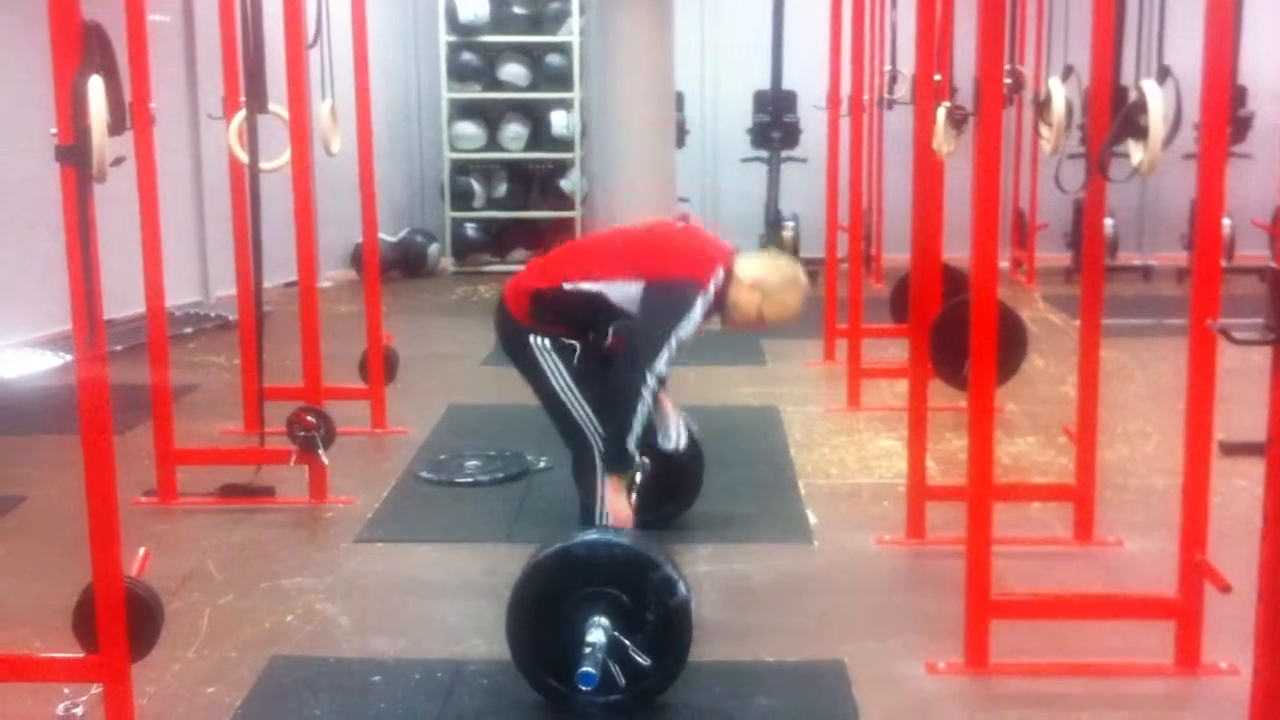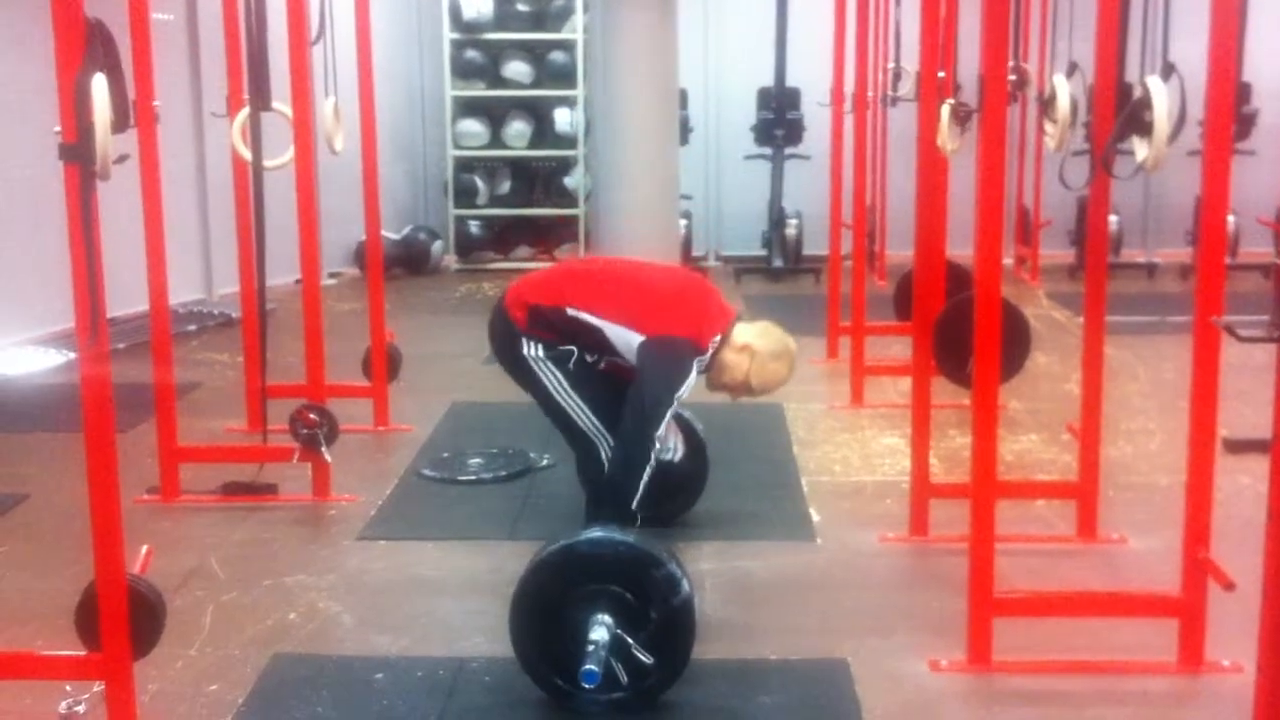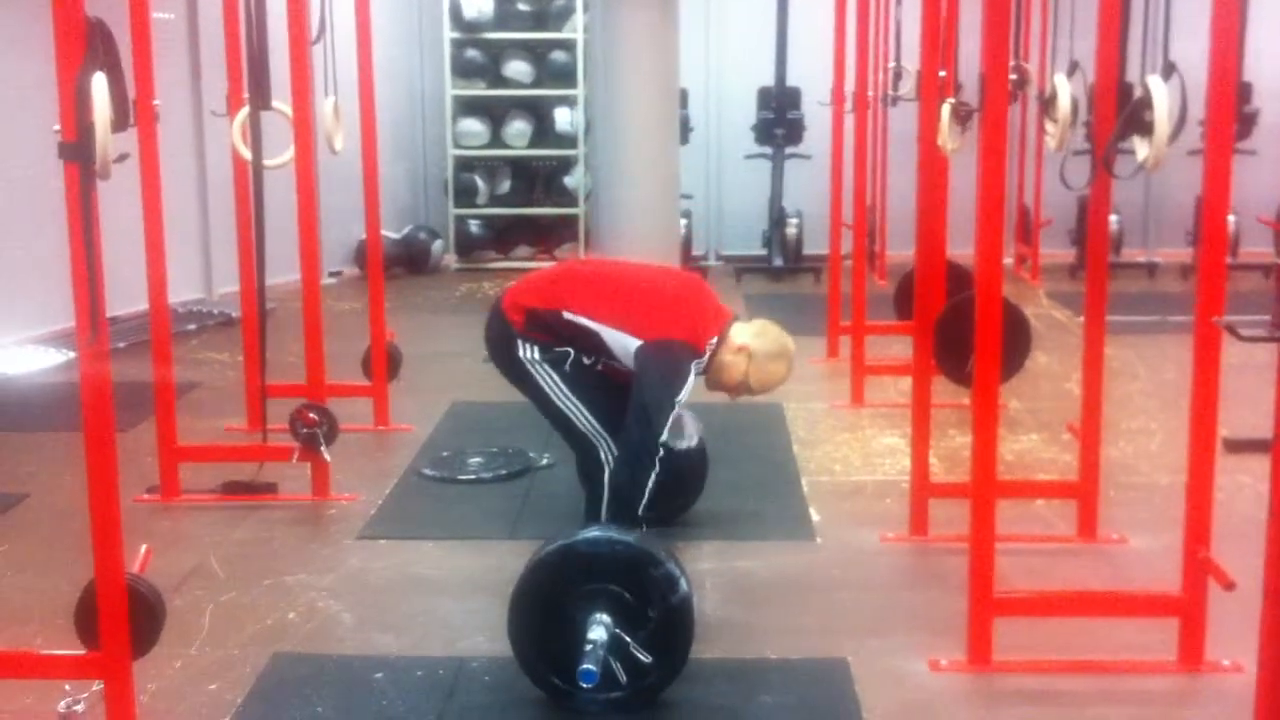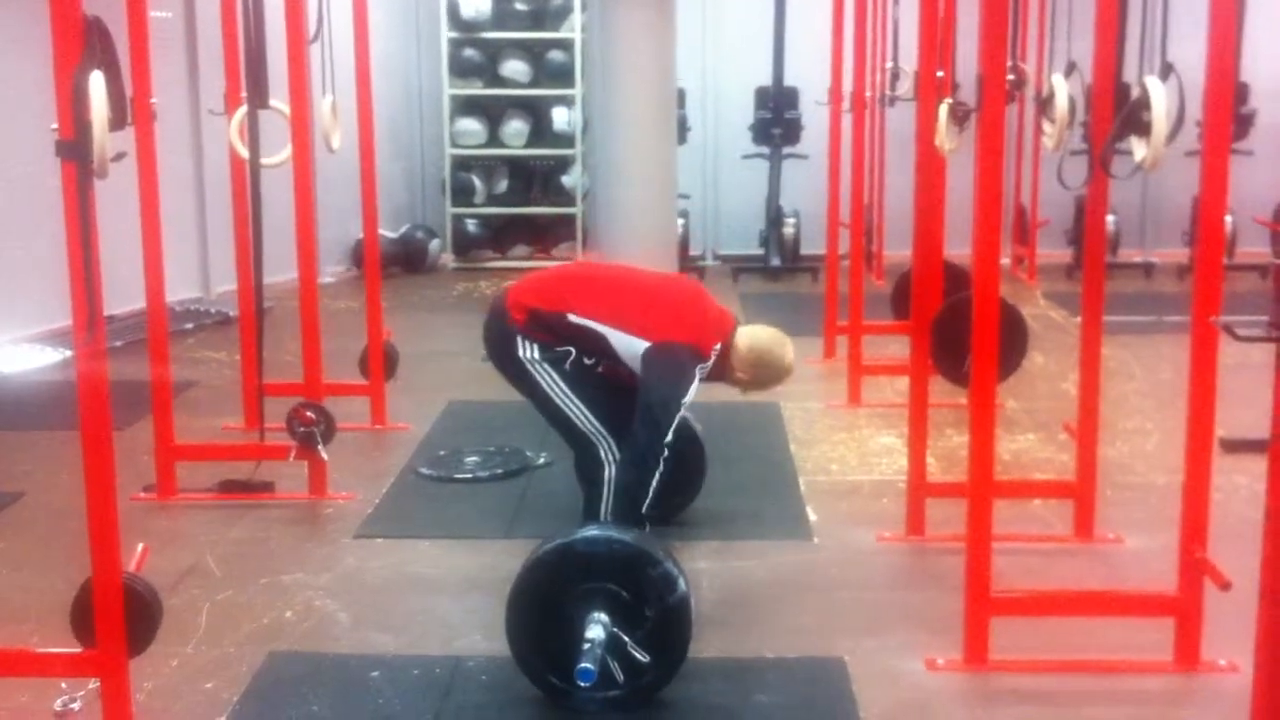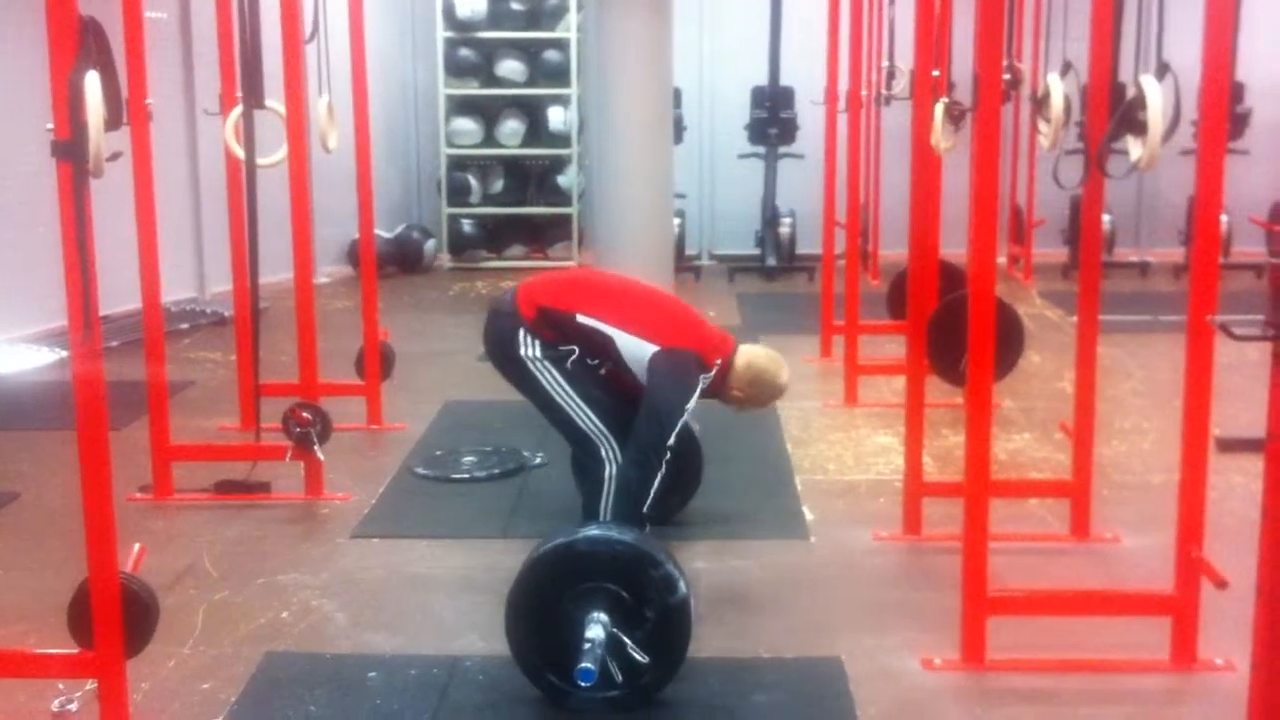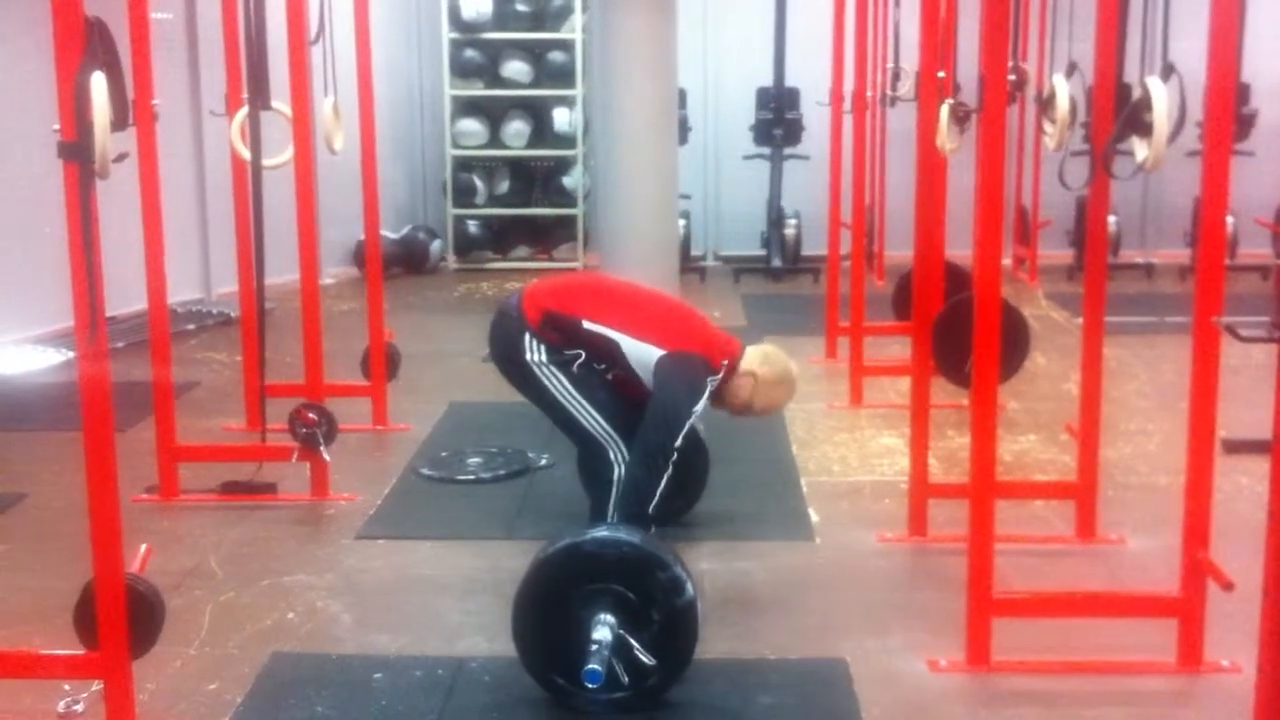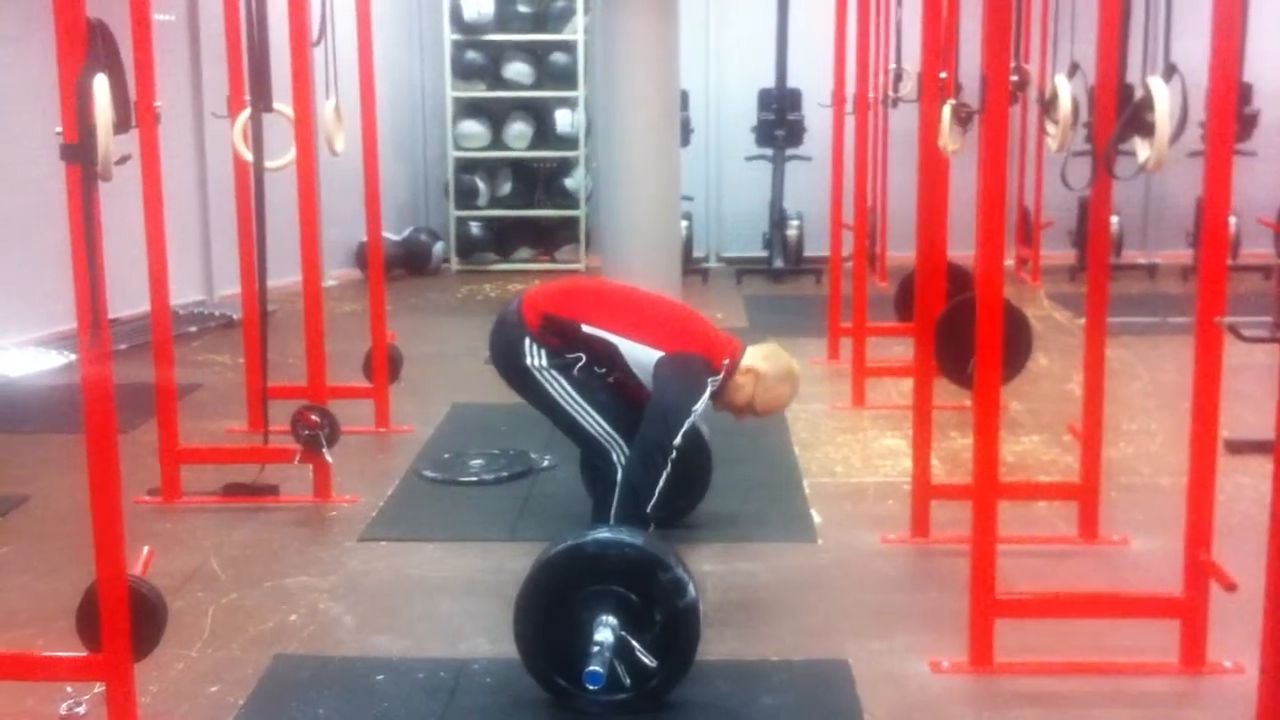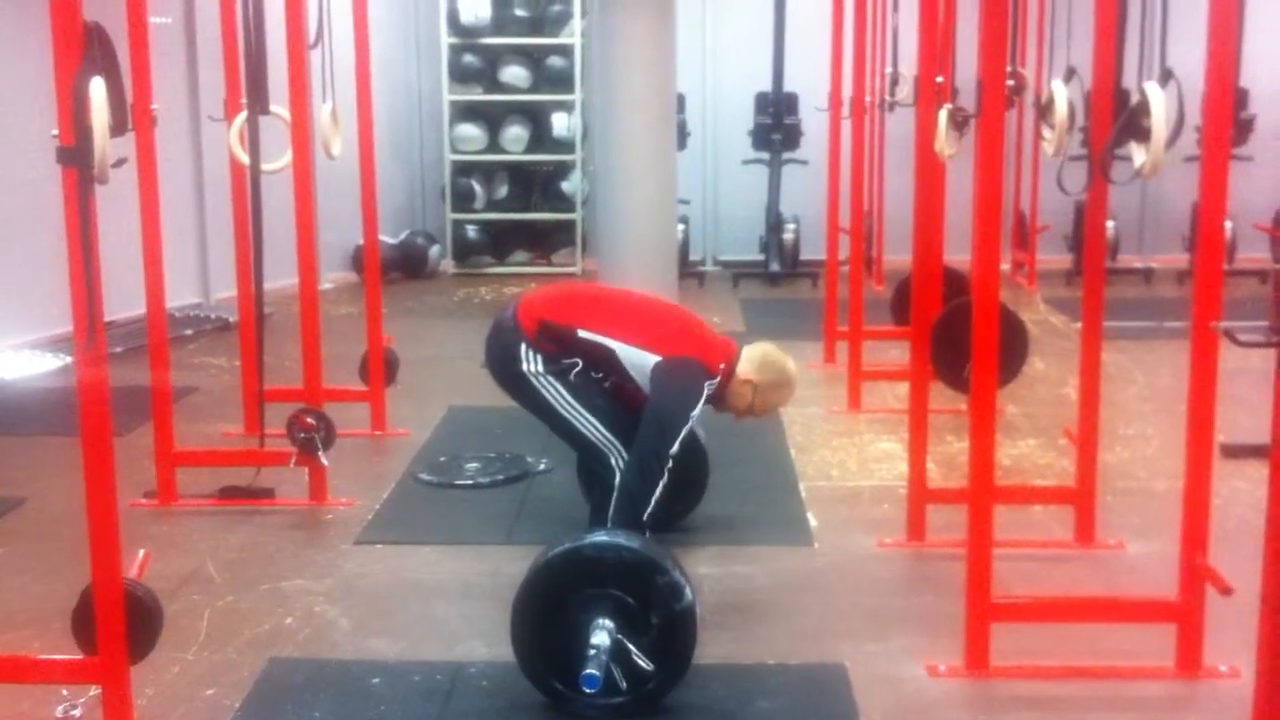
dt=0.4s
person 1, frame 1
left shoulder: (705, 258)
right shoulder: (693, 287)
right elbow: (636, 371)
left wrist: (659, 394)
right wrist: (617, 480)
left hip: (563, 312)
right hip: (534, 321)
right knee: (600, 446)
person 1, frame 2
left shoulder: (711, 312)
right shoulder: (682, 351)
right elbow: (637, 442)
left wrist: (661, 415)
left hip: (551, 309)
right hip: (527, 326)
left knee: (622, 420)
right knee: (606, 446)
person 1, frame 3
left shoulder: (704, 313)
right shoulder: (678, 355)
right elbow: (639, 449)
left wrist: (665, 411)
left hip: (548, 312)
right hip: (522, 328)
left knee: (624, 422)
right knee: (607, 449)
person 1, frame 4
left shoulder: (706, 320)
right shoulder: (681, 359)
right elbow: (646, 449)
left hip: (544, 310)
right hip: (522, 327)
left knee: (626, 423)
right knee: (607, 451)
person 1, frame 5
left shoulder: (703, 346)
right shoulder: (687, 370)
right elbow: (647, 453)
left hip: (542, 311)
right hip: (523, 327)
left knee: (625, 426)
right knee: (608, 450)
person 1, frame 6
left shoulder: (709, 351)
right shoulder: (694, 374)
right elbow: (652, 457)
left hip: (547, 315)
right hip: (527, 333)
left knee: (630, 431)
right knee: (617, 453)
person 1, frame 7
left shoulder: (712, 353)
right shoulder: (693, 374)
right elbow: (649, 458)
left hip: (549, 321)
right hip: (528, 338)
left knee: (631, 432)
right knee: (620, 453)
person 1, frame 8
left shoulder: (707, 354)
right shoulder: (691, 376)
right elbow: (648, 461)
left hip: (544, 327)
right hip: (523, 344)
left knee: (629, 435)
right knee: (618, 457)
